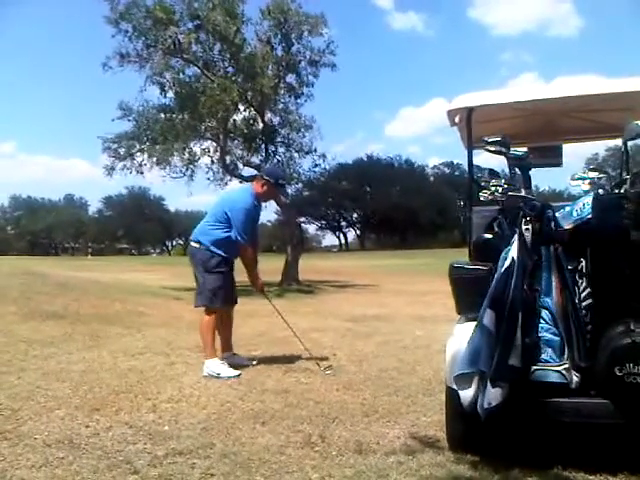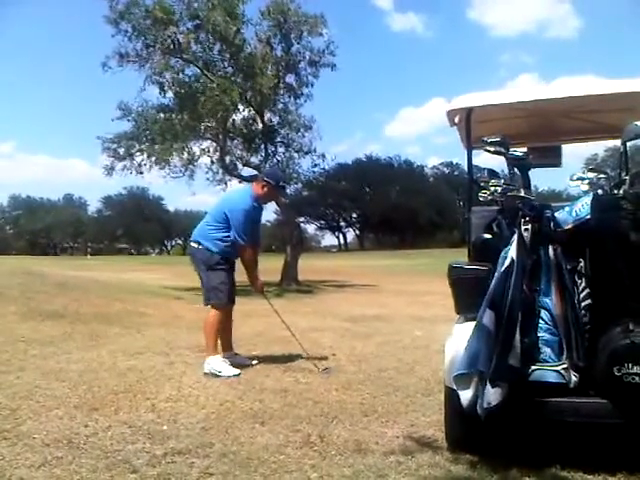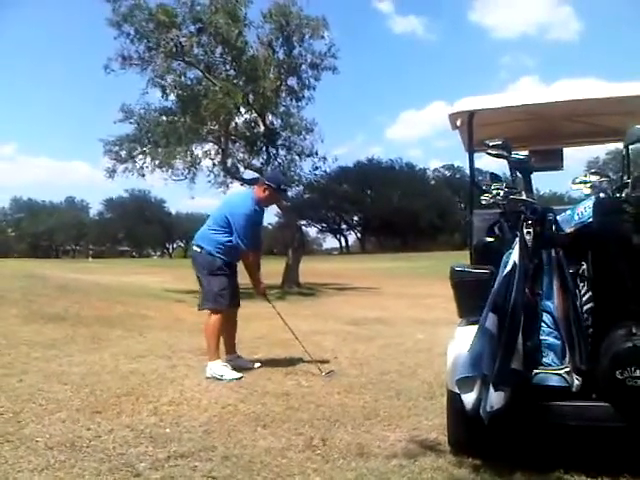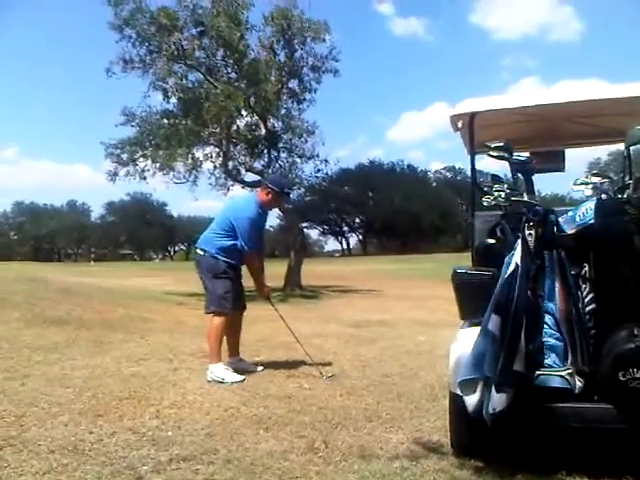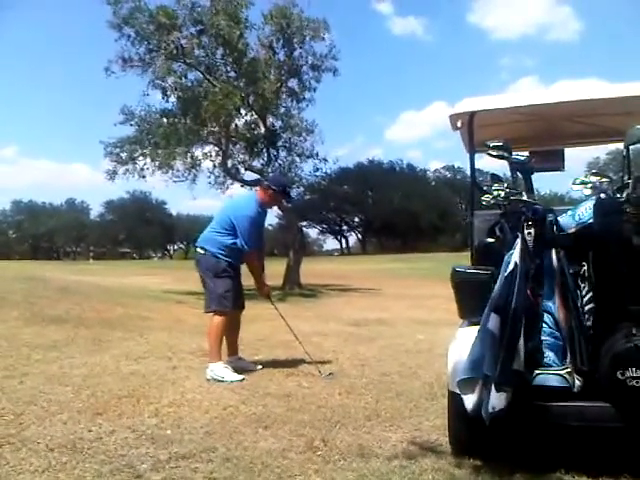
dt=0.4s
person 1, frame 1
left shoulder: (253, 201)
right shoulder: (243, 202)
left elbow: (252, 240)
right elbow: (243, 245)
left wrist: (254, 272)
right wrist: (254, 277)
left hip: (220, 254)
right hip: (206, 251)
left knee: (227, 305)
right knee: (212, 306)
left ankle: (227, 353)
right ankle: (211, 361)
person 1, frame 2
left shoulder: (254, 203)
right shoulder: (243, 203)
left elbow: (253, 242)
right elbow: (243, 246)
left wrist: (255, 273)
right wrist: (254, 278)
left hip: (221, 253)
right hip: (207, 250)
left knee: (226, 304)
right knee: (218, 303)
left ankle: (228, 354)
right ankle: (212, 359)
person 1, frame 3
left shoulder: (255, 205)
right shoulder: (244, 207)
left elbow: (255, 245)
right elbow: (245, 250)
left wrist: (258, 276)
right wrist: (256, 282)
left hip: (222, 257)
right hip: (209, 254)
left knee: (231, 307)
right knee: (218, 308)
left ankle: (231, 356)
right ankle: (214, 364)
person 1, frame 4
left shoulder: (259, 208)
right shoulder: (248, 211)
left elbow: (258, 248)
right elbow: (249, 253)
left wrist: (261, 280)
right wrist: (260, 284)
left hip: (227, 260)
right hip: (213, 258)
left knee: (236, 310)
right knee: (221, 310)
left ankle: (234, 359)
right ankle: (215, 366)
person 1, frame 5
left shoulder: (258, 206)
right shoulder: (248, 210)
left elbow: (258, 246)
right elbow: (249, 252)
left wrist: (262, 277)
right wrist: (260, 283)
left hip: (226, 259)
right hip: (213, 257)
left knee: (235, 309)
right knee: (221, 309)
left ankle: (233, 358)
right ankle: (215, 365)
